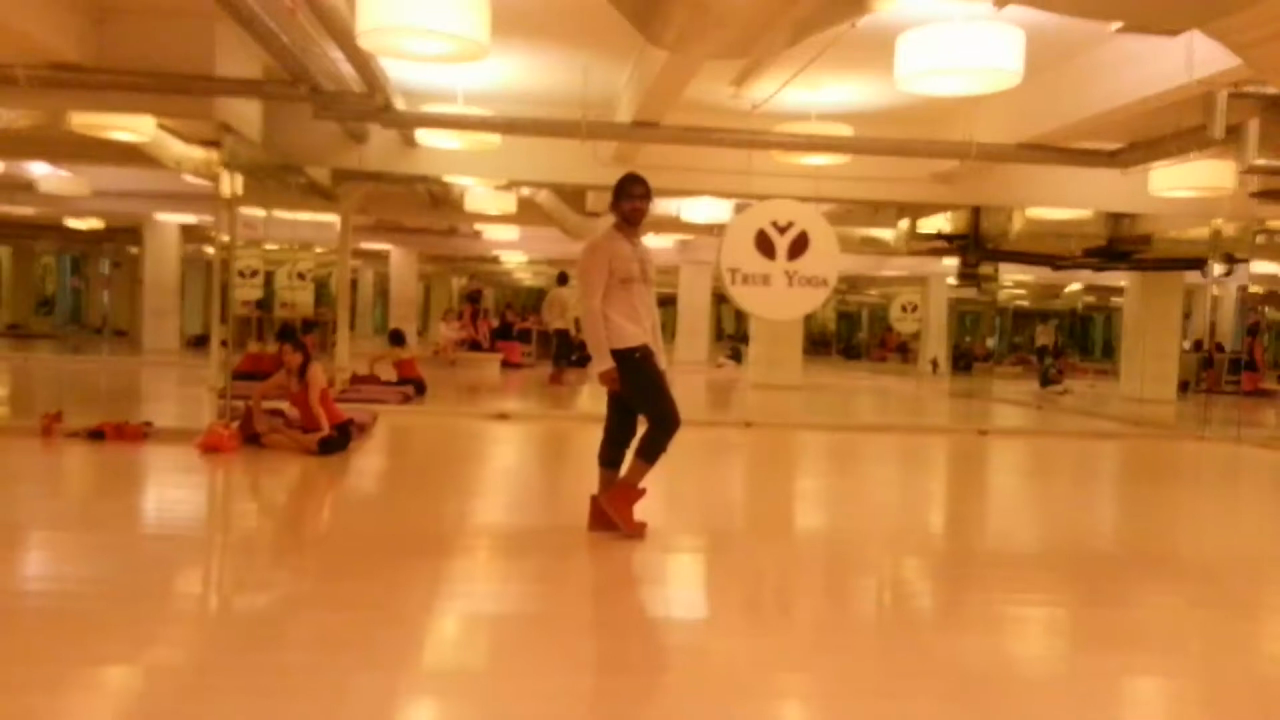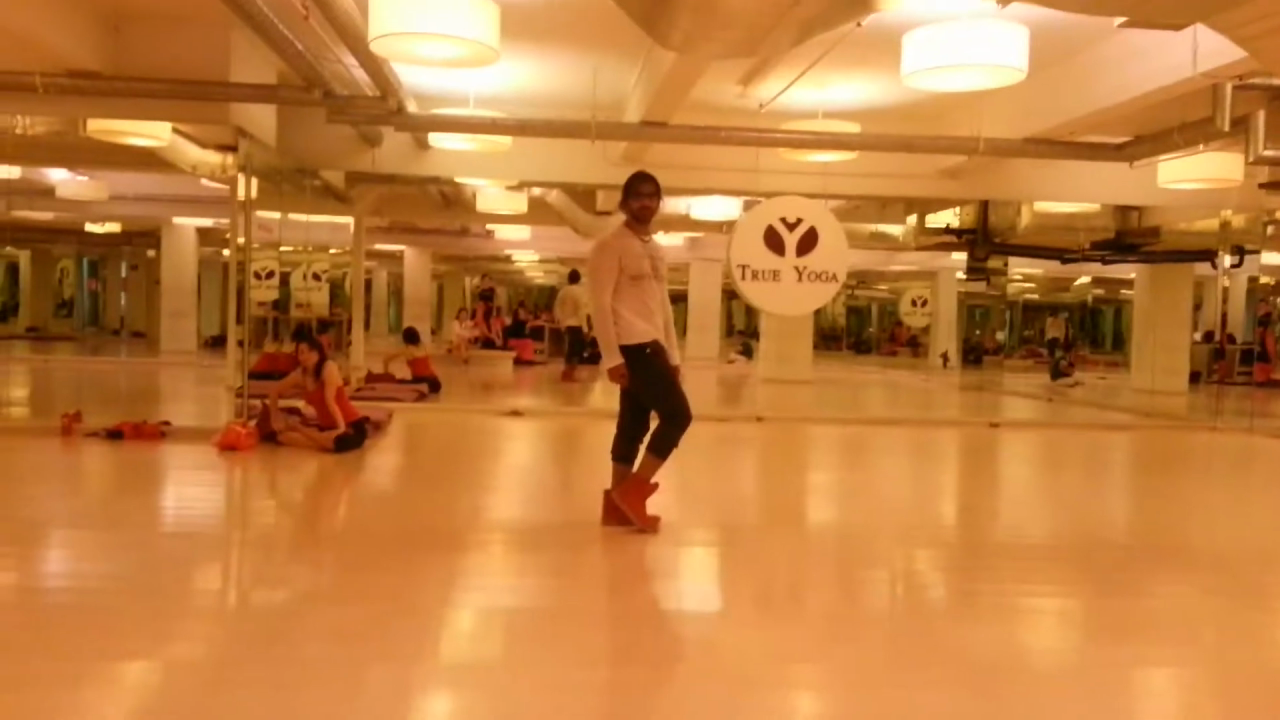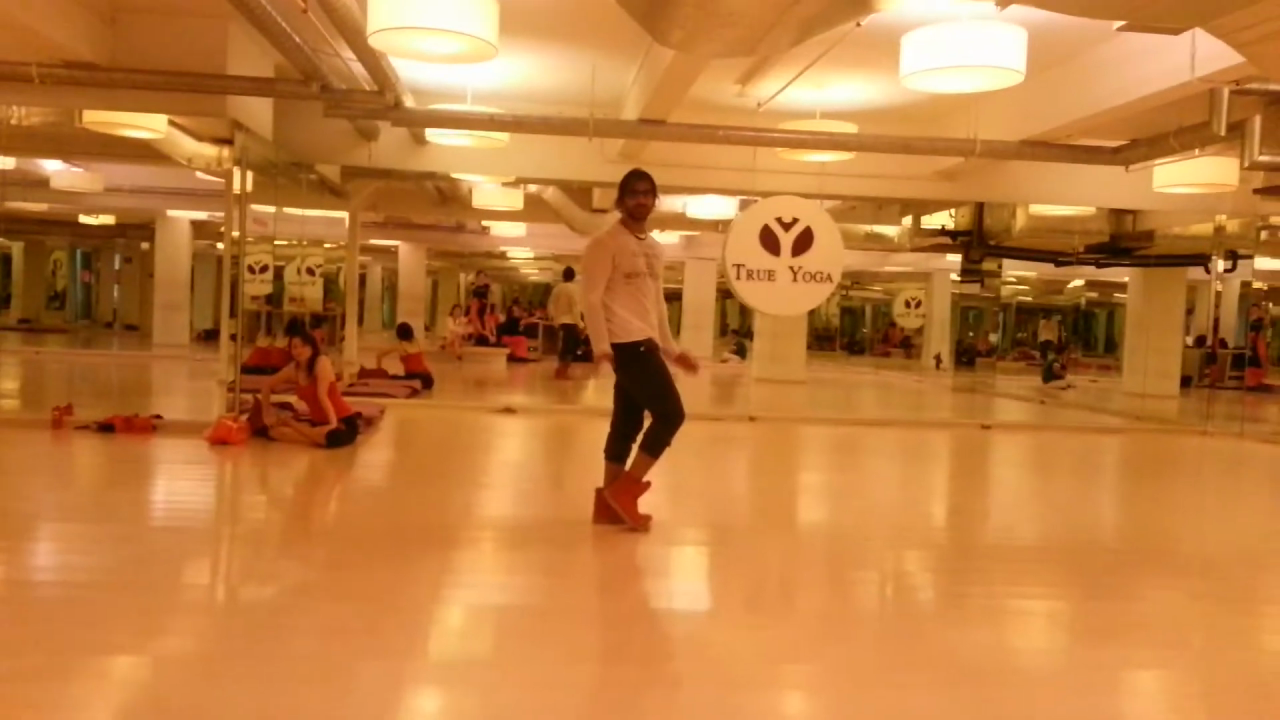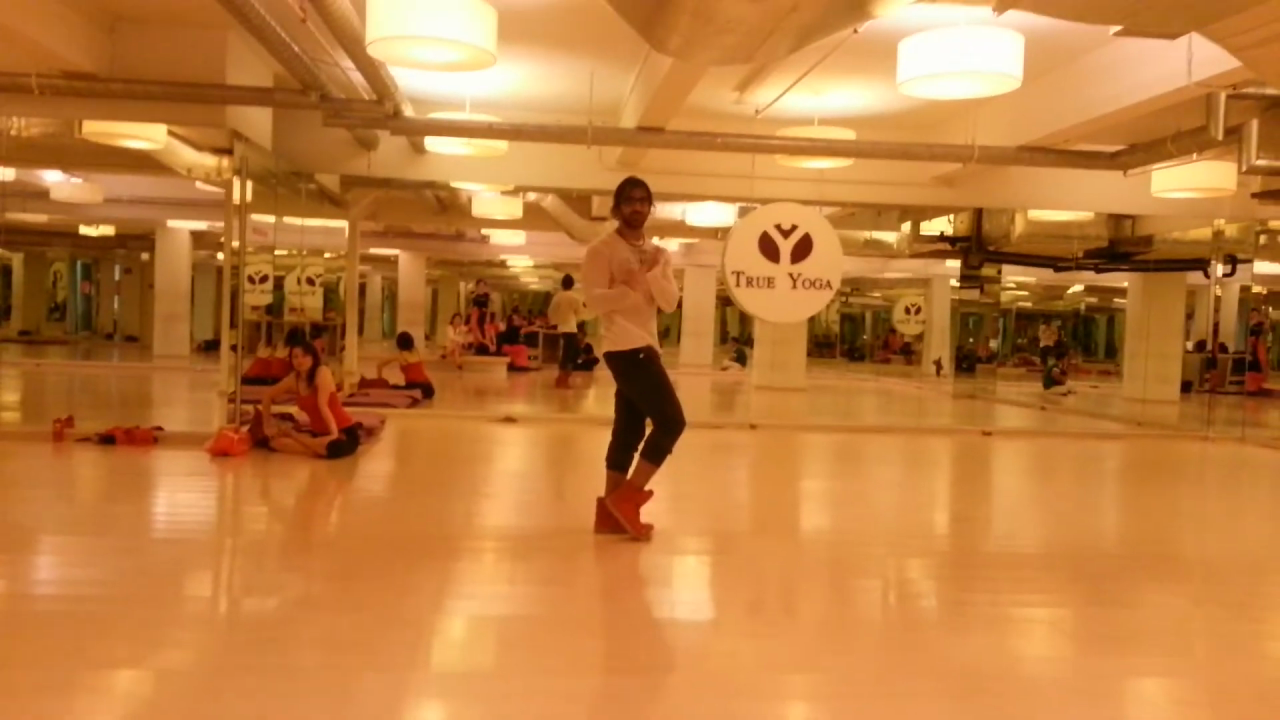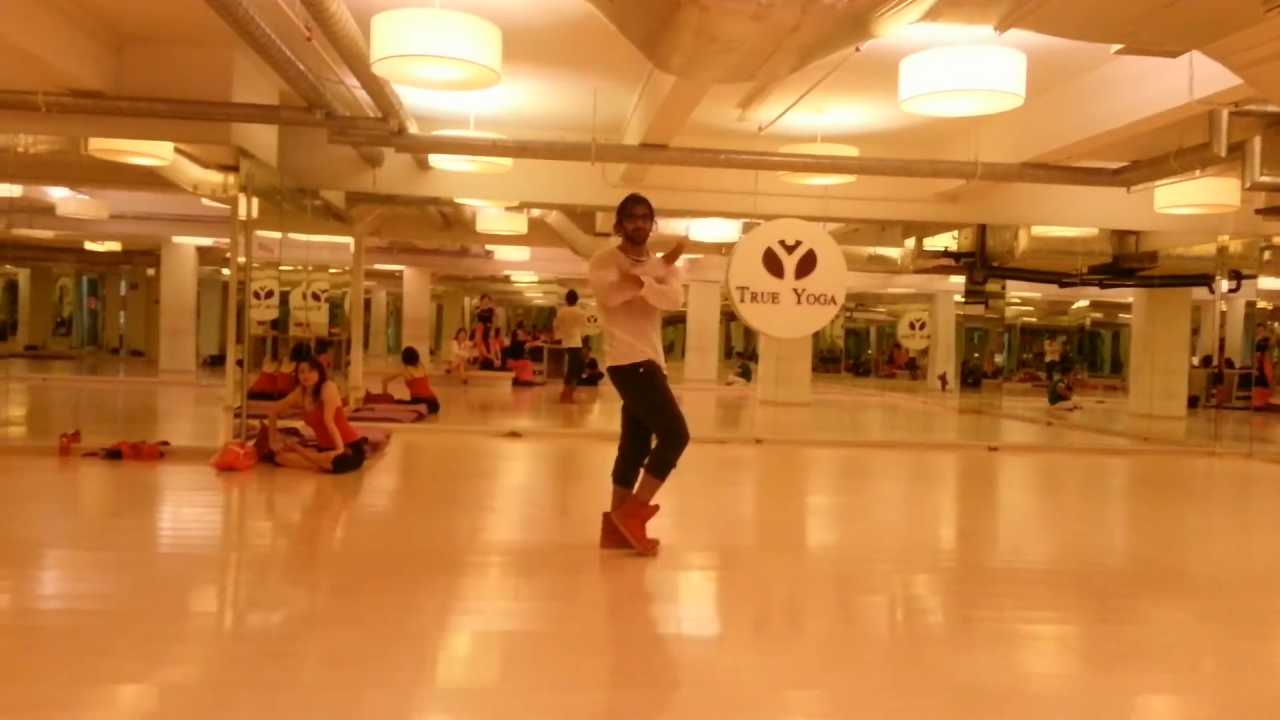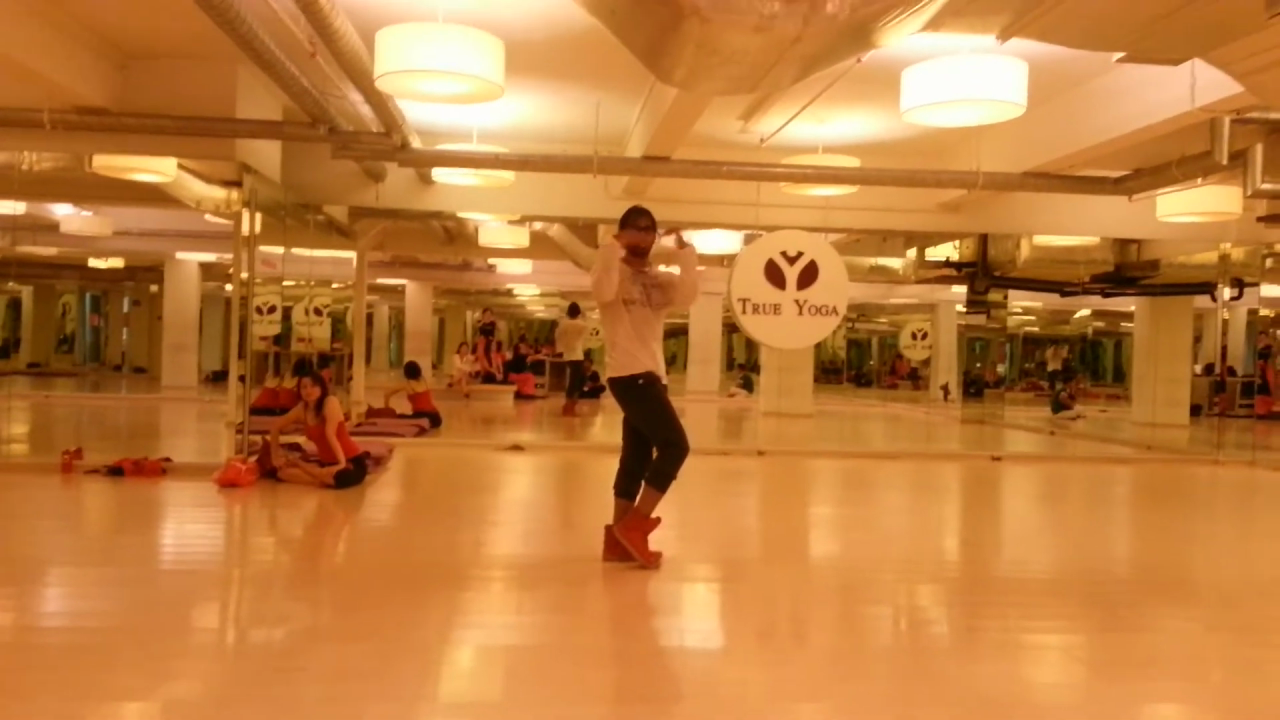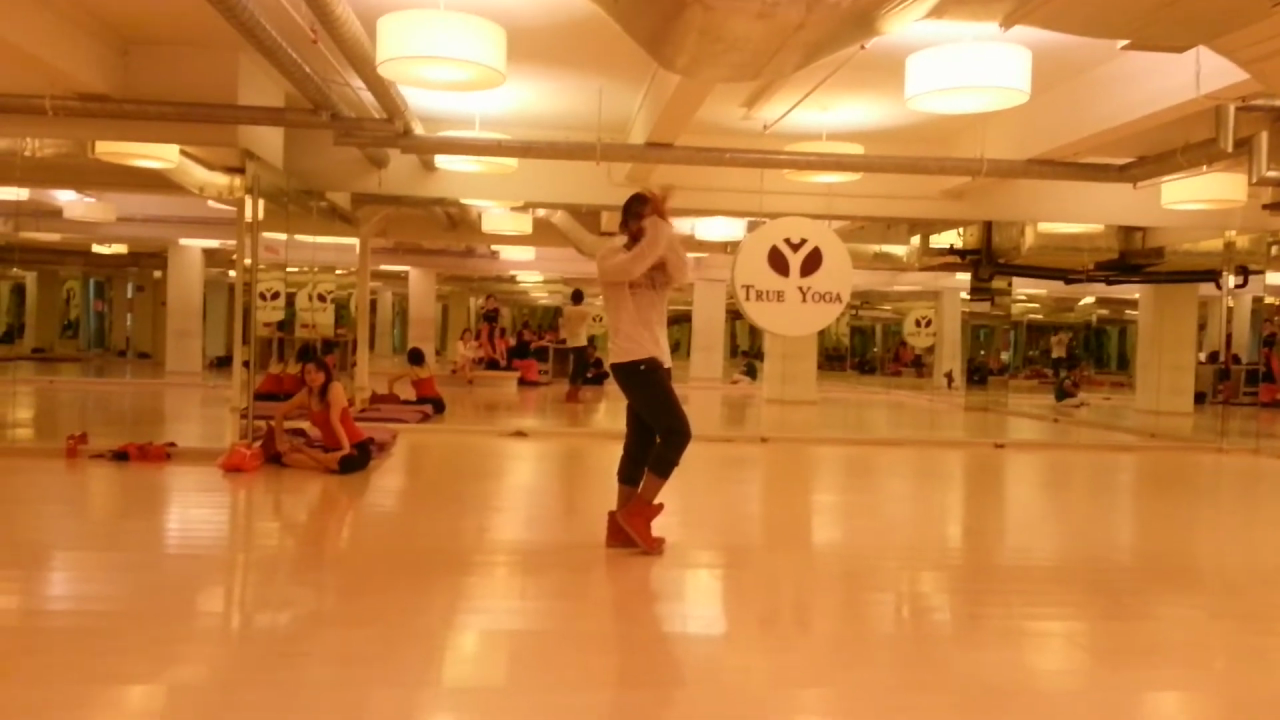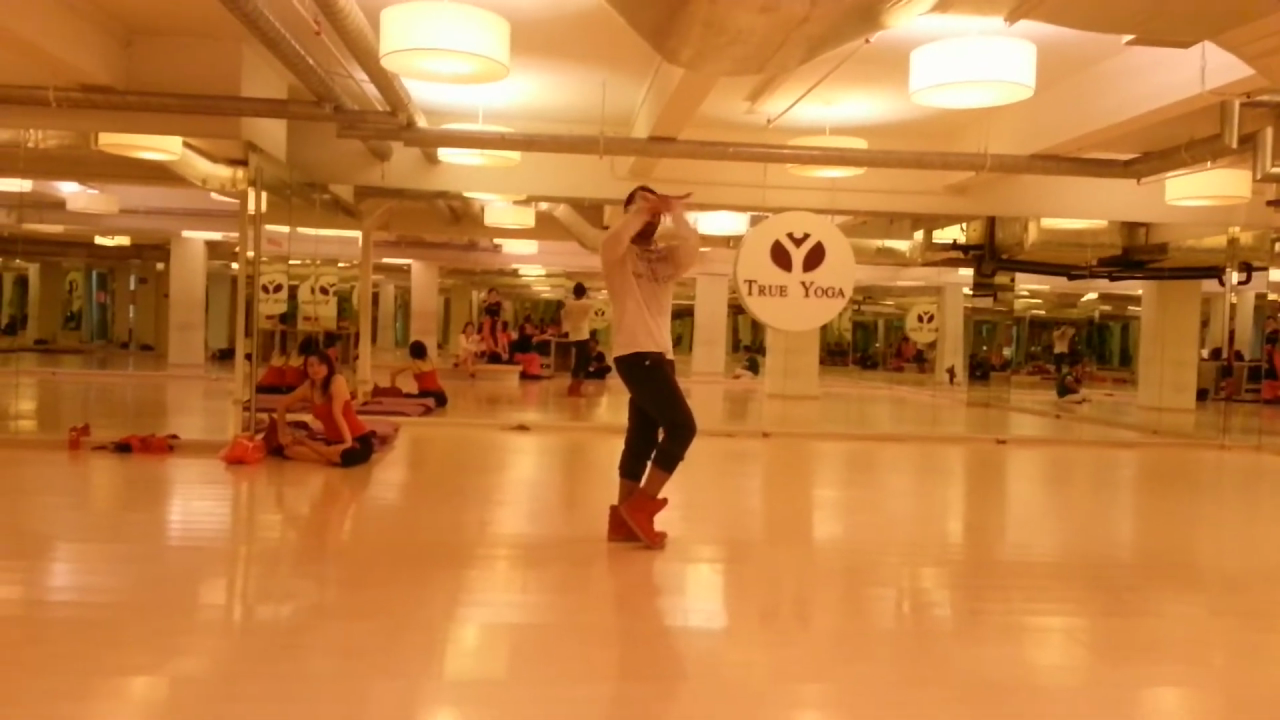
dt=0.3s
person 1, frame 1
left shoulder: (645, 253)
right shoulder: (601, 247)
right elbow: (590, 306)
left wrist: (659, 360)
right wrist: (603, 360)
left hip: (640, 350)
right hip: (621, 350)
left knee: (621, 429)
right knee: (666, 419)
left ankle: (604, 506)
right ankle: (621, 494)
person 1, frame 2
left shoulder: (657, 250)
right shoulder: (610, 245)
right elbow: (601, 303)
left wrist: (672, 355)
right wrist: (611, 357)
left hip: (652, 346)
right hip: (632, 347)
left knee: (634, 424)
right knee: (677, 414)
left ankle: (617, 502)
right ankle: (634, 490)
person 1, frame 3
left shoulder: (655, 248)
right shoulder: (605, 243)
right elbow: (591, 298)
left wrist: (672, 349)
right wrist: (601, 347)
left hip: (644, 343)
right hip: (626, 344)
left knee: (628, 421)
right knee: (670, 413)
left ankle: (609, 498)
right ankle: (626, 488)
person 1, frame 4
left shoulder: (659, 254)
right shoulder: (601, 250)
left elbow: (670, 301)
right elbow: (596, 300)
left wrist: (649, 277)
right wrist: (636, 290)
left hip: (644, 349)
right hip: (626, 349)
left knee: (629, 430)
right knee: (671, 420)
left ankle: (610, 510)
right ankle: (628, 496)
person 1, frame 5
left shoulder: (664, 268)
right shoulder: (604, 261)
left elbow: (673, 300)
right elbow: (613, 294)
left wrist: (642, 281)
right wrist: (660, 265)
left hip: (651, 363)
right hip: (628, 363)
left knee: (636, 445)
right knee: (675, 433)
left ankle: (616, 525)
right ankle: (633, 511)
person 1, frame 6
left shoulder: (663, 280)
right shoulder: (610, 270)
left elbow: (687, 297)
right elbow: (603, 292)
left wrist: (687, 255)
right wrist: (614, 247)
left hip: (653, 375)
right hip: (629, 374)
left knee: (637, 457)
right knee: (674, 445)
left ankle: (619, 537)
right ankle: (635, 524)
person 1, frame 7
left shoulder: (664, 263)
right shoulder: (611, 257)
left elbow: (678, 274)
right elbow: (634, 266)
left wrist: (659, 225)
right wrist: (653, 222)
left hip: (655, 360)
right hip: (631, 361)
left knee: (640, 443)
right knee: (677, 432)
left ankle: (622, 522)
right ankle: (638, 511)
person 1, frame 8
left shoulder: (668, 255)
right shoulder: (617, 253)
left elbow: (690, 250)
right elbow: (614, 240)
left wrist: (673, 210)
right wrist: (643, 208)
left hip: (661, 355)
right hip: (637, 354)
left knee: (642, 439)
right knee: (682, 427)
left ankle: (623, 516)
right ankle: (641, 507)
